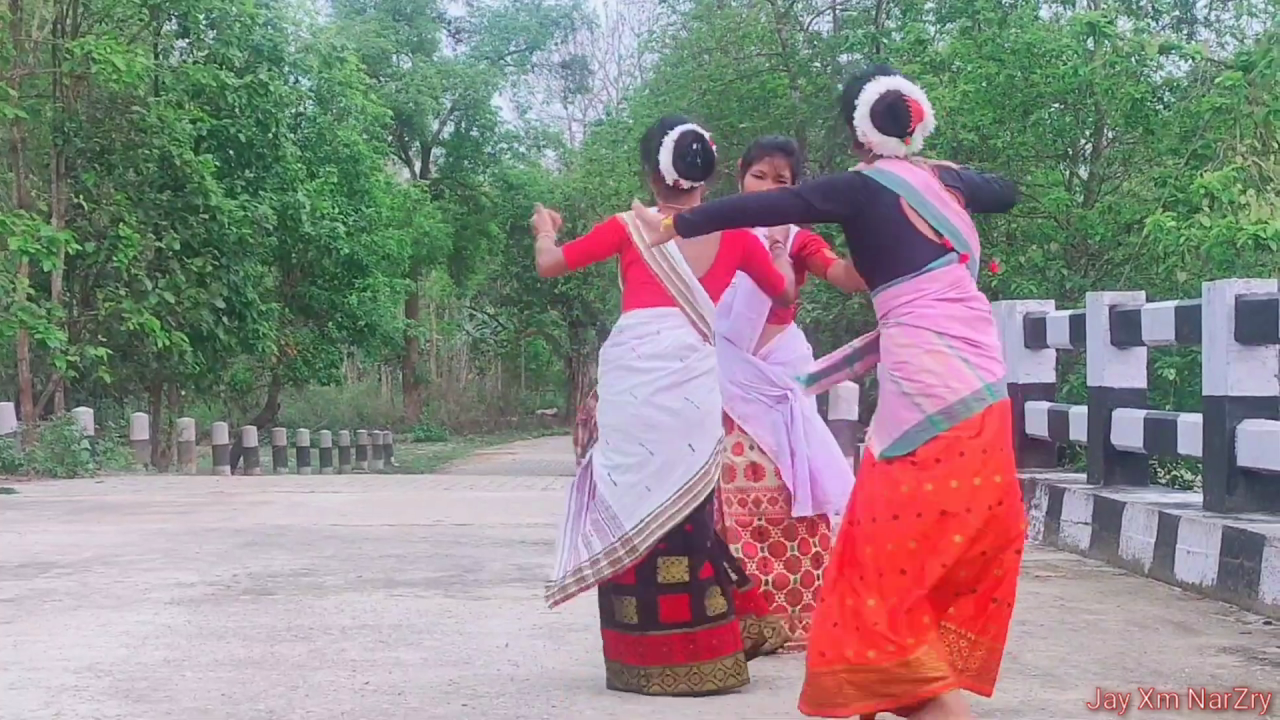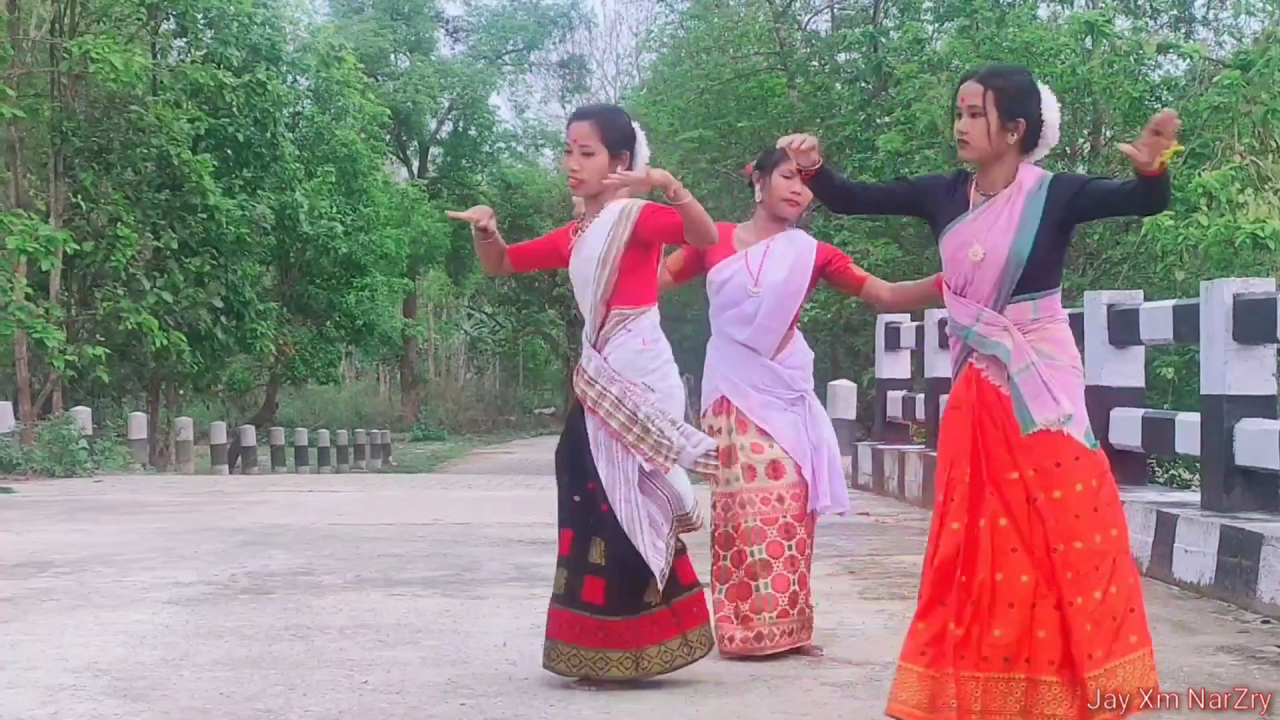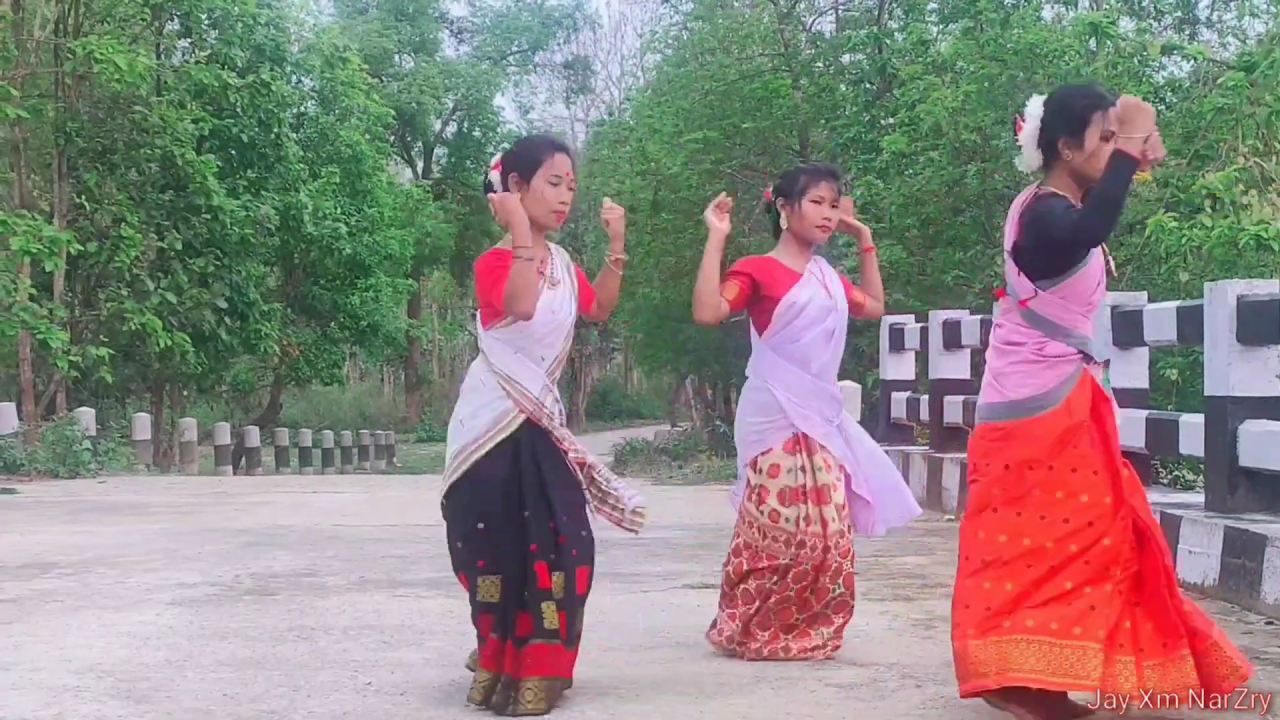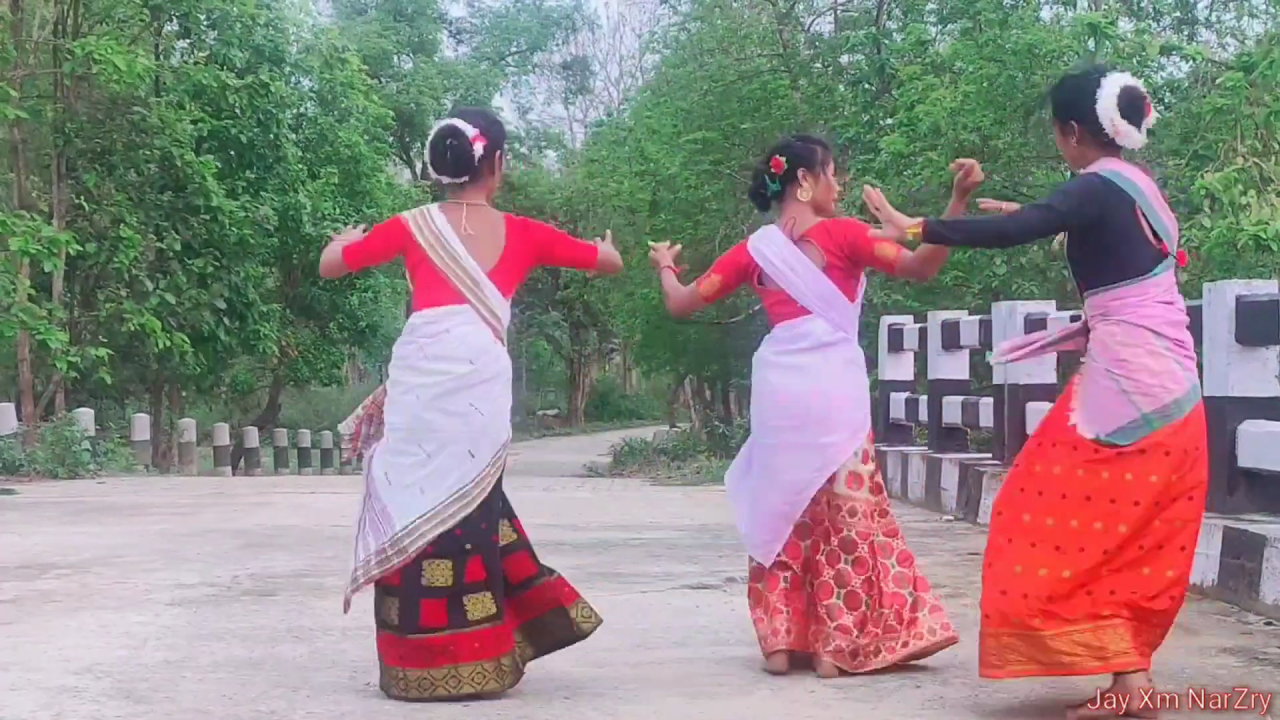
dt=0.4s
person 1, frame 1
left shoulder: (859, 188)
right shoulder: (951, 181)
left elbow: (770, 204)
right elbow: (1003, 193)
left wrist: (677, 223)
left hip: (925, 392)
right hip: (979, 388)
left knee: (896, 553)
right knee: (961, 550)
person 1, frame 2
left shoulder: (1053, 193)
right shoulder: (945, 194)
left elbow: (1142, 200)
right elbow: (846, 199)
left wrist: (1154, 162)
right wrist: (813, 166)
left hip: (1040, 389)
right hip: (976, 389)
left knee: (1067, 535)
right knee: (977, 538)
person 1, frame 3
left shoulder: (1051, 203)
right shoulder: (1053, 215)
right elbow: (1090, 230)
left wrist: (1131, 160)
right wrist: (1130, 154)
left hip: (1062, 397)
right hip: (1043, 400)
left knee: (1104, 529)
right knee: (1083, 533)
person 1, frame 4
left shoulder: (1096, 188)
right shoulder: (1136, 183)
left elbow: (1021, 229)
left wrist: (918, 229)
right wrist: (1023, 212)
left hip: (1128, 384)
right hip: (1164, 384)
left knee: (1076, 529)
right knee: (1131, 538)
person 2, frame 1
left shoulder: (625, 227)
right shoulder: (732, 236)
left elbow: (549, 265)
right elbow: (785, 291)
left wrist: (543, 229)
right wrist: (782, 250)
left hip: (630, 384)
right hip: (691, 388)
left knee: (631, 514)
right knee: (679, 516)
left ankle: (646, 660)
right ankle: (705, 656)
person 2, frame 2
left shoulder: (642, 215)
right shoulder: (575, 234)
left elbow: (707, 238)
right elbow: (500, 265)
left wrist: (671, 185)
right wrist: (485, 228)
left hip: (636, 379)
right hip: (604, 382)
left knee: (624, 504)
right knee: (602, 502)
left ankle: (618, 650)
right ankle: (622, 643)
person 2, frame 3
left shoulder: (561, 260)
right shoulder: (495, 260)
left elbow: (600, 309)
right elbow: (522, 308)
left wrist: (616, 244)
right wrist: (519, 233)
left hip: (539, 419)
right hip: (493, 421)
left knee: (562, 540)
right knee: (501, 545)
left ankle: (529, 669)
right ankle: (519, 671)
person 2, frame 4
left shoulder: (411, 225)
right shoulder: (521, 233)
left elbow: (330, 266)
right elbow: (606, 262)
left wrist: (344, 235)
right wrist: (609, 248)
left hip: (419, 381)
right hip: (480, 384)
left knee: (417, 513)
right knee: (467, 512)
left ankle: (422, 666)
right ankle: (471, 663)
person 3, frame 1
left shoulder: (796, 240)
left elbow: (852, 279)
left hip: (778, 383)
right hip: (730, 385)
left knee: (785, 503)
right knee: (735, 503)
left ankle: (793, 619)
right ankle: (748, 620)
person 3, frame 2
left shoulder: (813, 253)
right shoulder: (714, 240)
left elbow: (885, 293)
right elbow: (653, 279)
left wrist: (944, 283)
left hip: (784, 391)
right hip: (729, 391)
left knee: (786, 508)
right knee: (739, 510)
left ankle: (781, 626)
right ankle: (743, 627)
person 3, frame 3
left shoulder: (829, 276)
right shoulder: (757, 269)
left elbow: (874, 307)
right elbow: (708, 312)
left wrist: (865, 242)
right wrist: (715, 239)
left hip: (820, 421)
right hip: (775, 421)
left knee: (829, 538)
right knee: (780, 537)
left ankle: (804, 634)
right ankle: (745, 630)
person 3, frame 4
left shoulder: (753, 248)
right shoulder: (841, 233)
left elbow: (681, 305)
right elbow: (919, 266)
left wrist: (664, 268)
right wrist: (959, 200)
left hip: (778, 389)
right hip: (834, 390)
left knee: (785, 518)
right knee: (848, 520)
left ankle: (782, 641)
right ankle: (838, 645)
